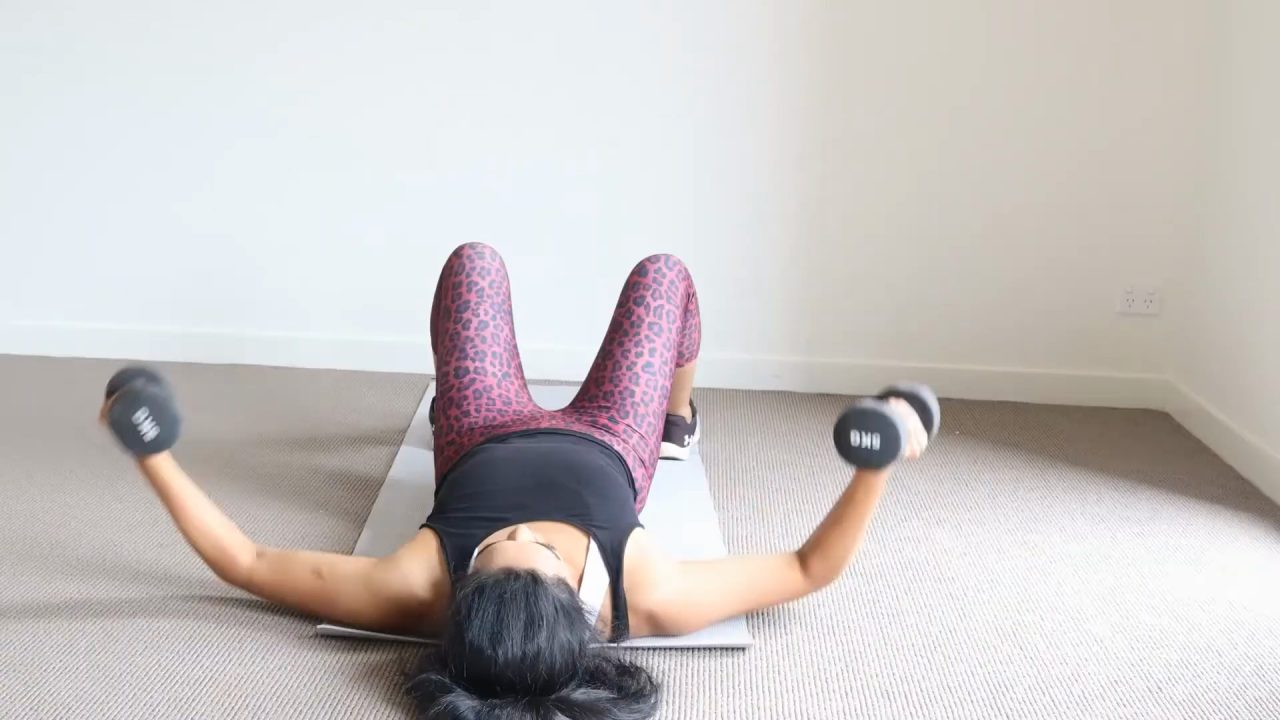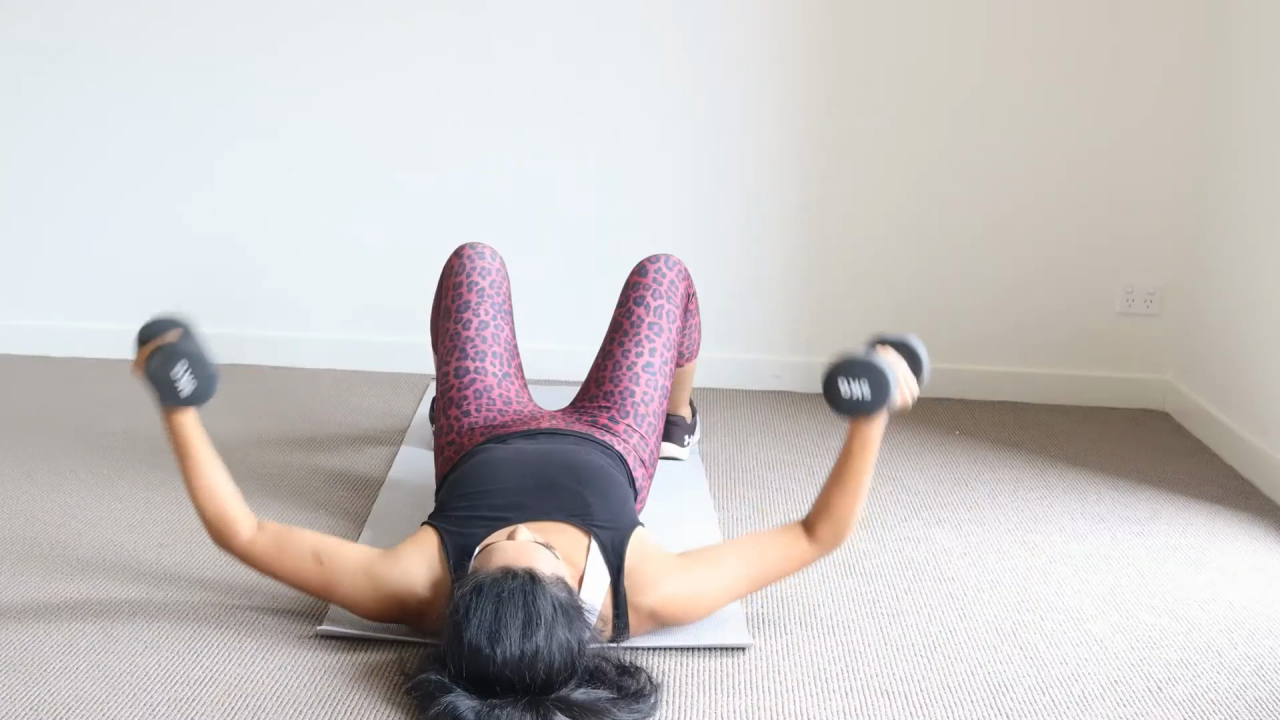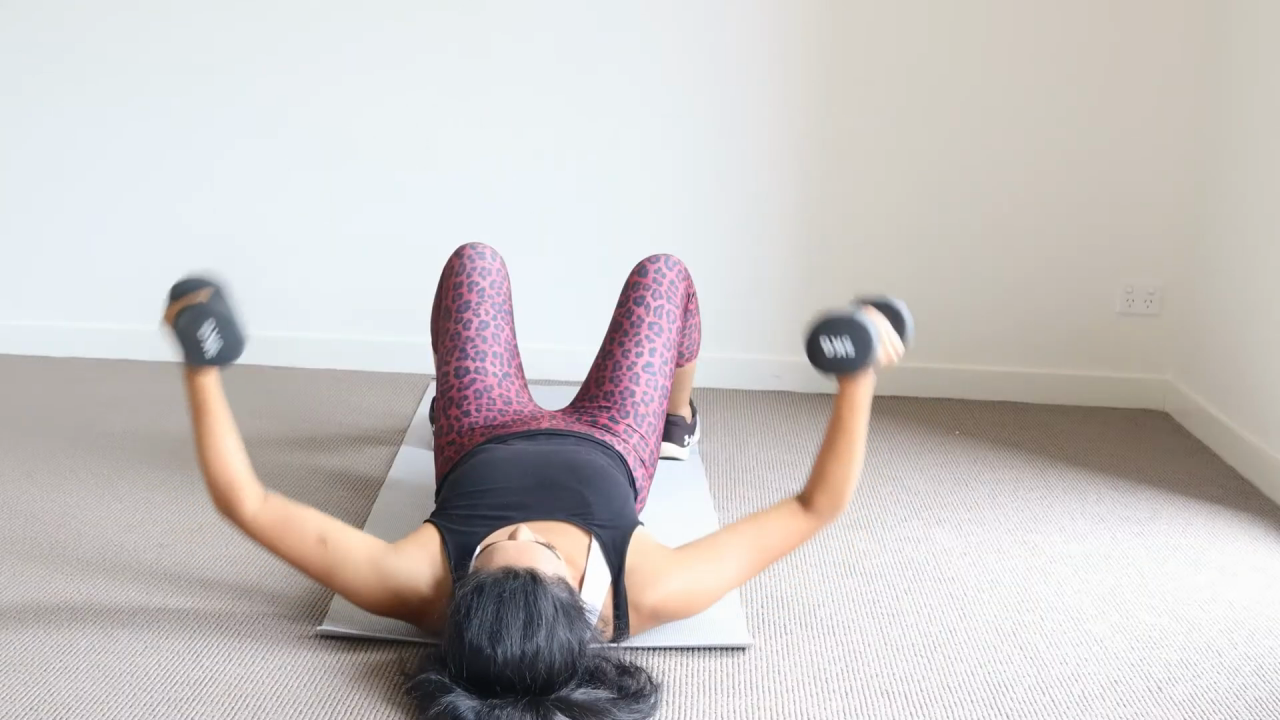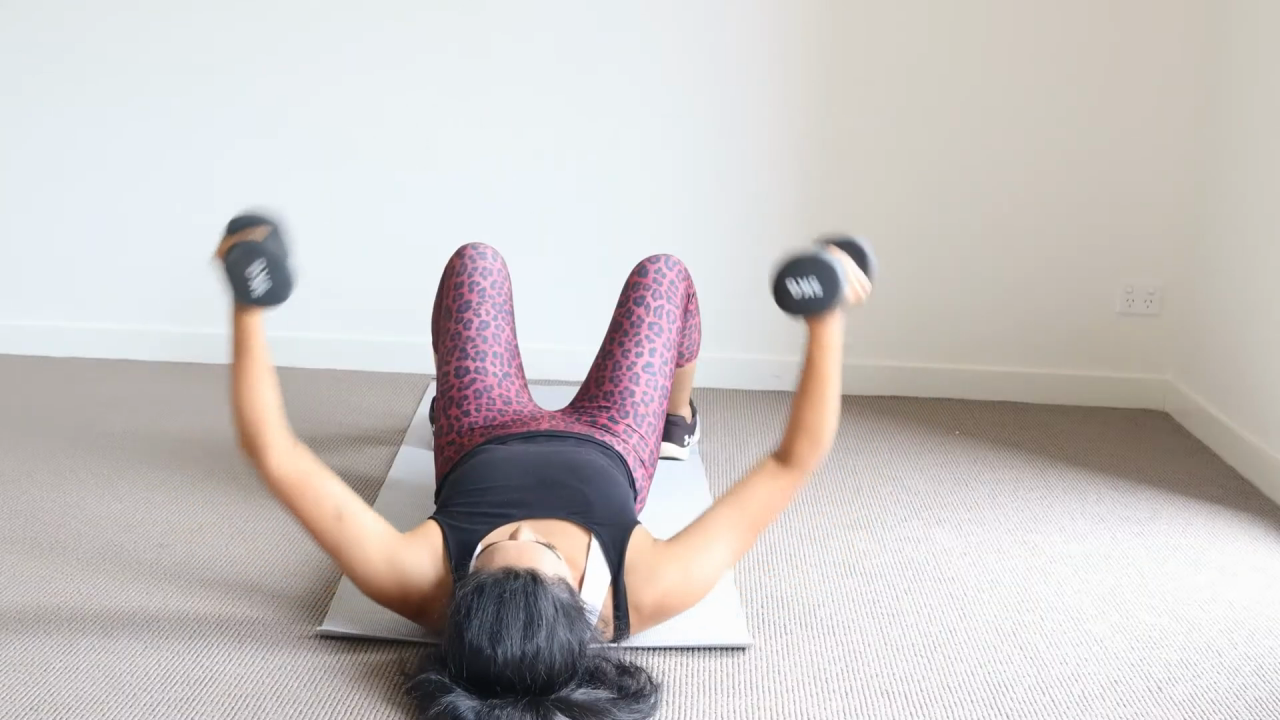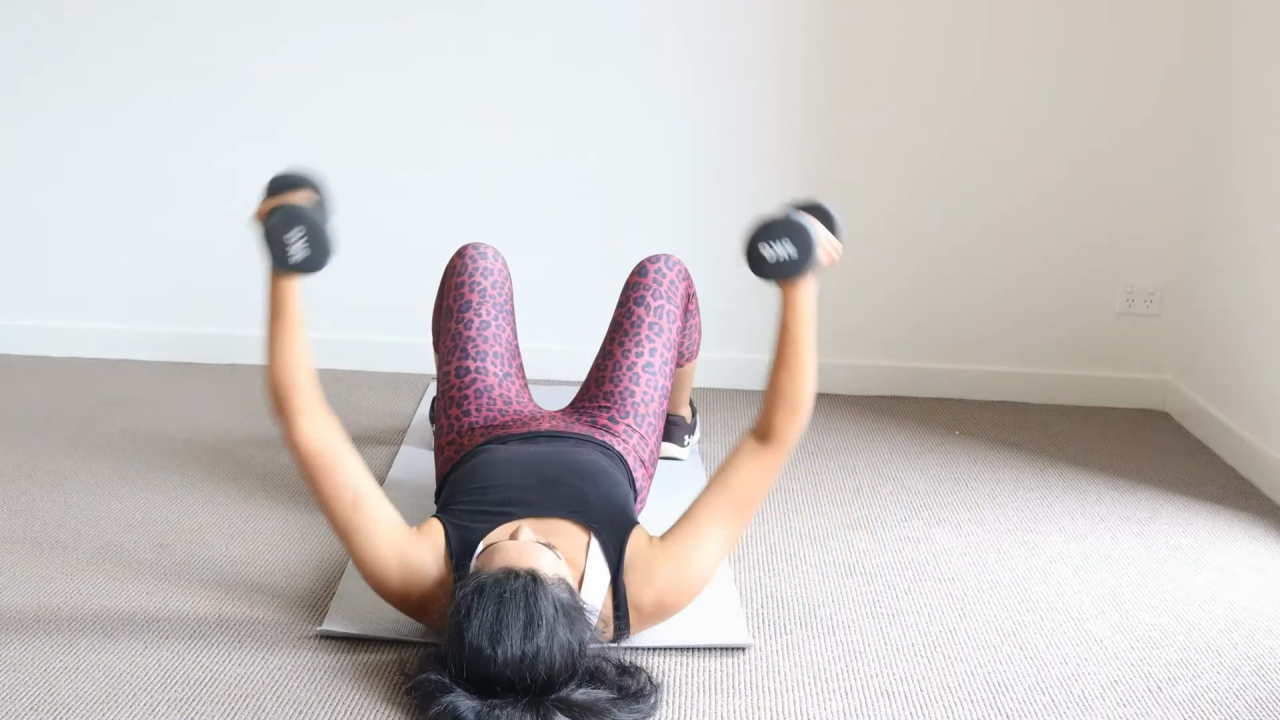
dt=0.1s
person 1, frame 1
left shoulder: (419, 590)
right shoulder: (641, 598)
left elbow: (241, 559)
right elbow: (811, 569)
left wrist: (158, 460)
right wrist: (876, 463)
left hip: (482, 451)
right hip: (603, 455)
left knee: (474, 259)
right knee: (661, 272)
right ankle: (676, 425)
person 1, frame 2
left shoulder: (422, 588)
right shoulder: (643, 595)
left elbow: (249, 536)
right elbow: (813, 539)
left wrist: (181, 413)
right wrist: (869, 418)
left hip: (484, 451)
right hip: (605, 452)
left knee: (474, 261)
right knee: (661, 273)
right ankle: (677, 425)
person 1, frame 3
left shoulder: (417, 584)
right shoulder: (644, 592)
left elbow: (249, 502)
right elbow: (810, 510)
left wrist: (204, 374)
right wrist: (857, 379)
left hip: (479, 449)
right hip: (605, 457)
left knee: (476, 261)
right knee: (662, 273)
right ankle: (675, 424)
person 1, frame 4
left shoulder: (422, 581)
right shoulder: (644, 589)
left elbow: (277, 455)
right elbow: (792, 467)
left wrist: (248, 311)
right wrist: (827, 318)
left hip: (481, 449)
right hip: (607, 454)
left knee: (476, 261)
right knee: (662, 274)
right ankle: (676, 425)
person 1, frame 5
left shoulder: (422, 581)
right shoulder: (646, 591)
left elbow: (306, 426)
right elbow: (771, 440)
left wrist: (286, 271)
right wrist: (799, 286)
left hip: (482, 450)
right hip: (604, 457)
left knee: (478, 258)
right knee: (662, 272)
right ankle: (677, 422)
